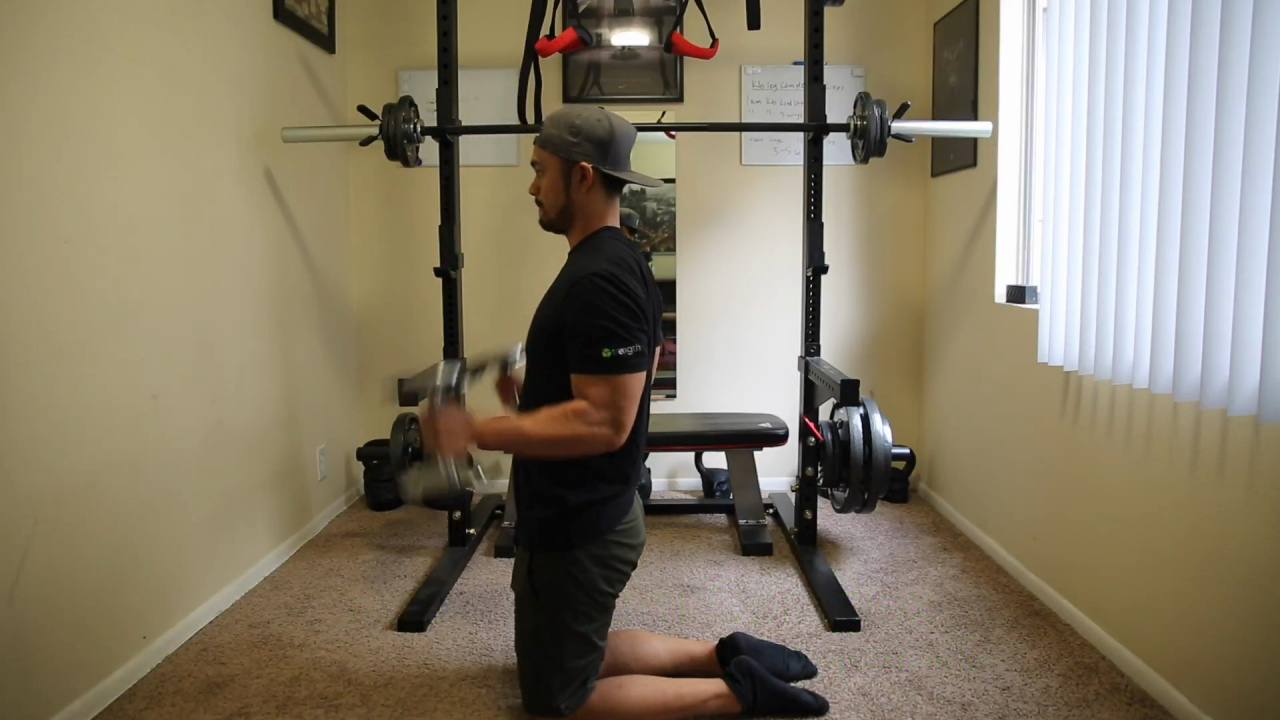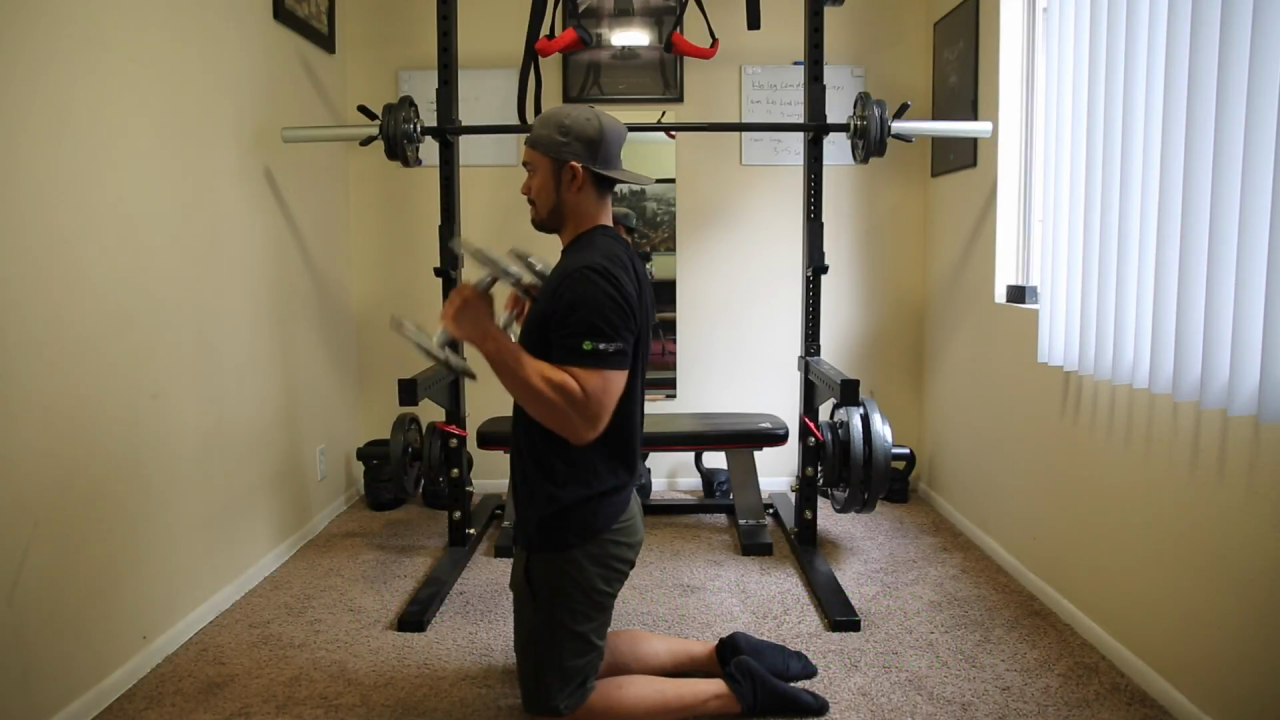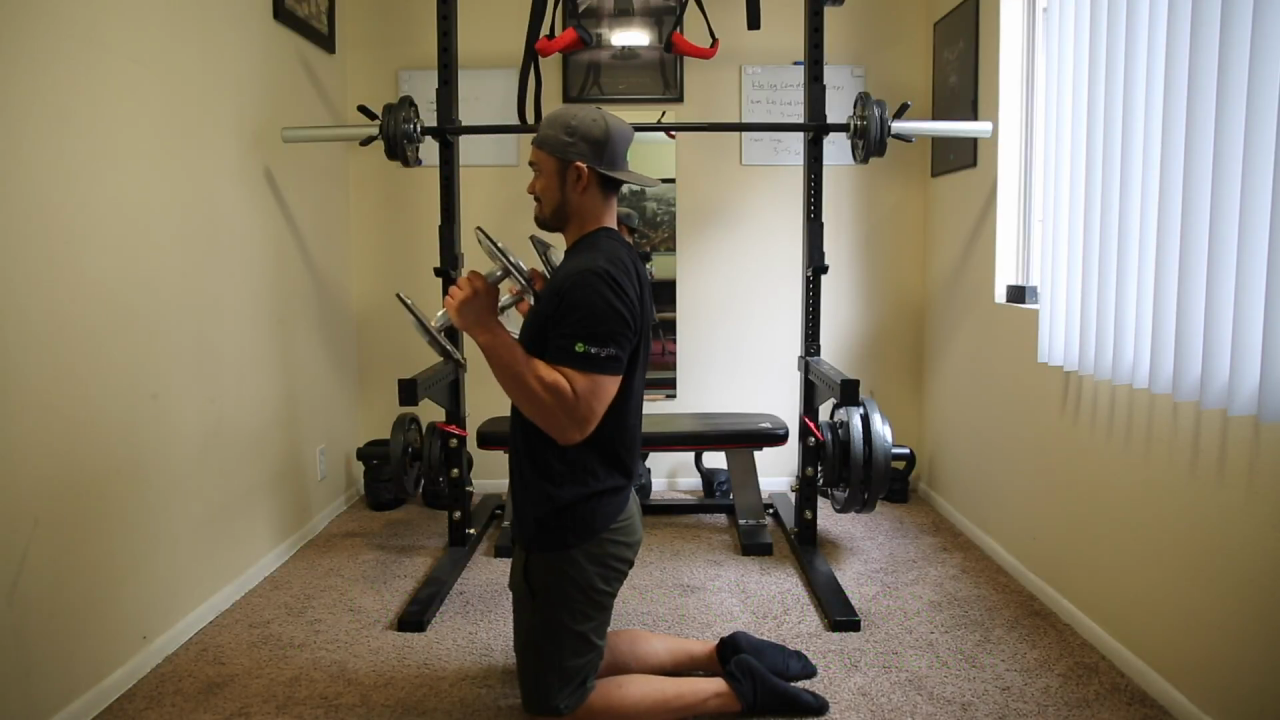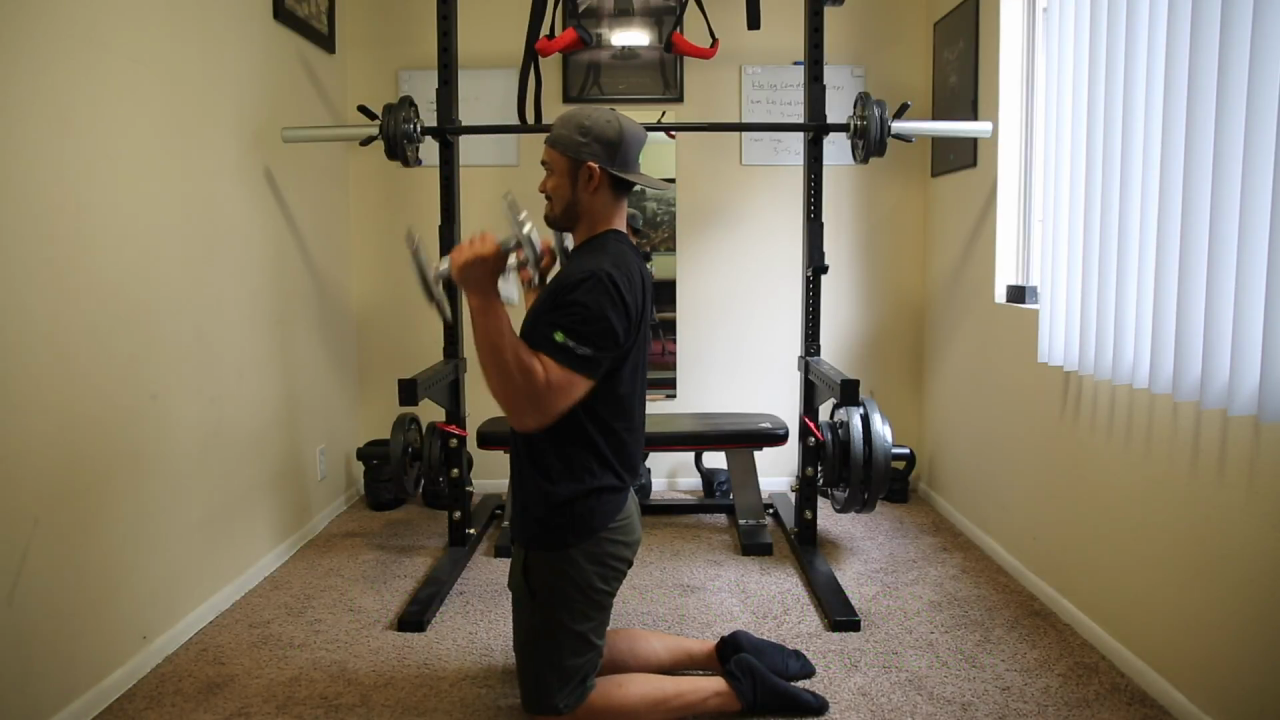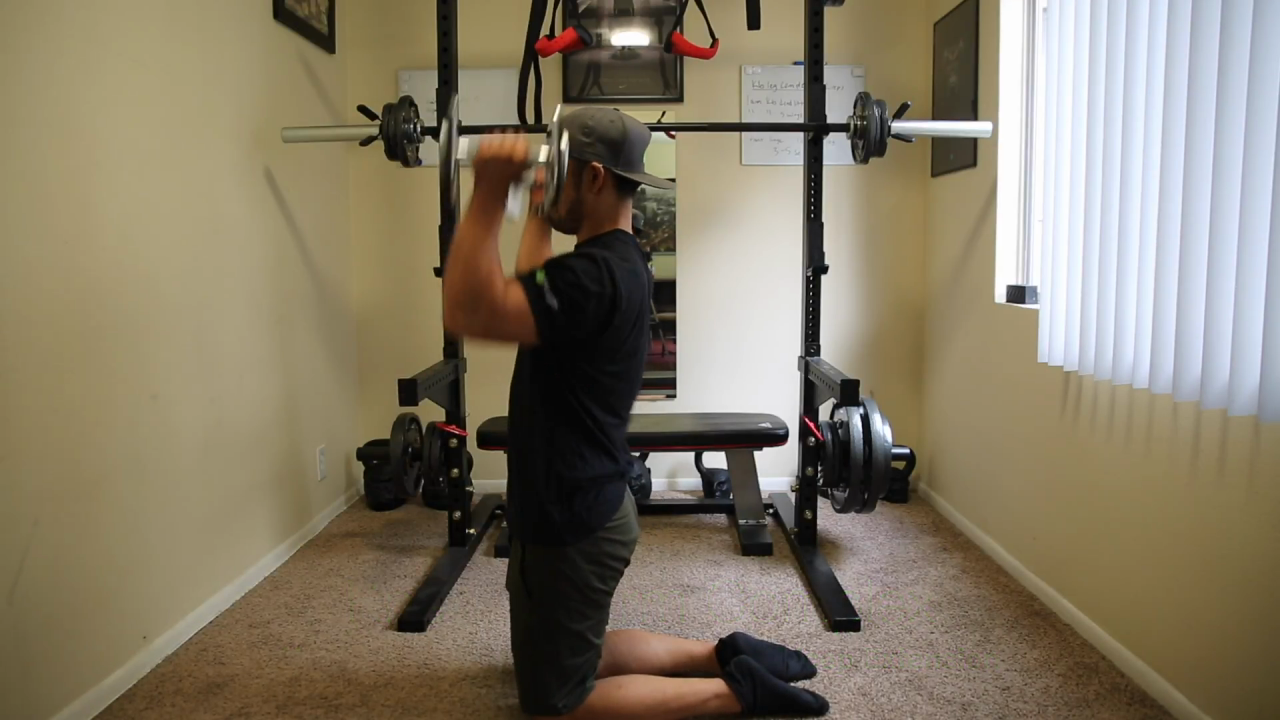
dt=0.2s
person 1, frame 1
left shoulder: (599, 279)
right shoulder: (608, 262)
left elbow: (609, 423)
right elbow: (634, 369)
left wrist: (481, 431)
right wrist: (530, 385)
left hip: (580, 529)
right hip: (582, 514)
right knee: (573, 653)
right ankle: (723, 653)
person 1, frame 2
left shoulder: (591, 276)
right shoulder: (599, 260)
left elbow: (583, 415)
left wrist: (486, 334)
right wrist: (533, 320)
left hip: (576, 526)
right hip: (583, 512)
right knee: (576, 654)
right ankle: (724, 655)
person 1, frame 3
left shoulder: (594, 279)
right shoulder: (599, 262)
left elbow: (570, 418)
left wrist: (487, 329)
right wrist: (537, 311)
left hip: (574, 526)
right hip: (582, 512)
right knee: (575, 653)
right ankle: (725, 653)
person 1, frame 4
left shoulder: (596, 282)
right shoulder: (607, 263)
left elbow: (527, 407)
left wrist: (483, 296)
right wrist: (536, 280)
left hip: (574, 525)
right hip: (585, 509)
right knee: (575, 651)
right ankle: (726, 653)
person 1, frame 5
left shoulder: (594, 280)
right shoulder: (609, 261)
left elbow: (467, 310)
right elbow: (531, 281)
left wrist: (488, 194)
right wrist: (535, 200)
left hip: (570, 522)
right hip: (583, 509)
right knee: (573, 655)
right ankle: (726, 655)
